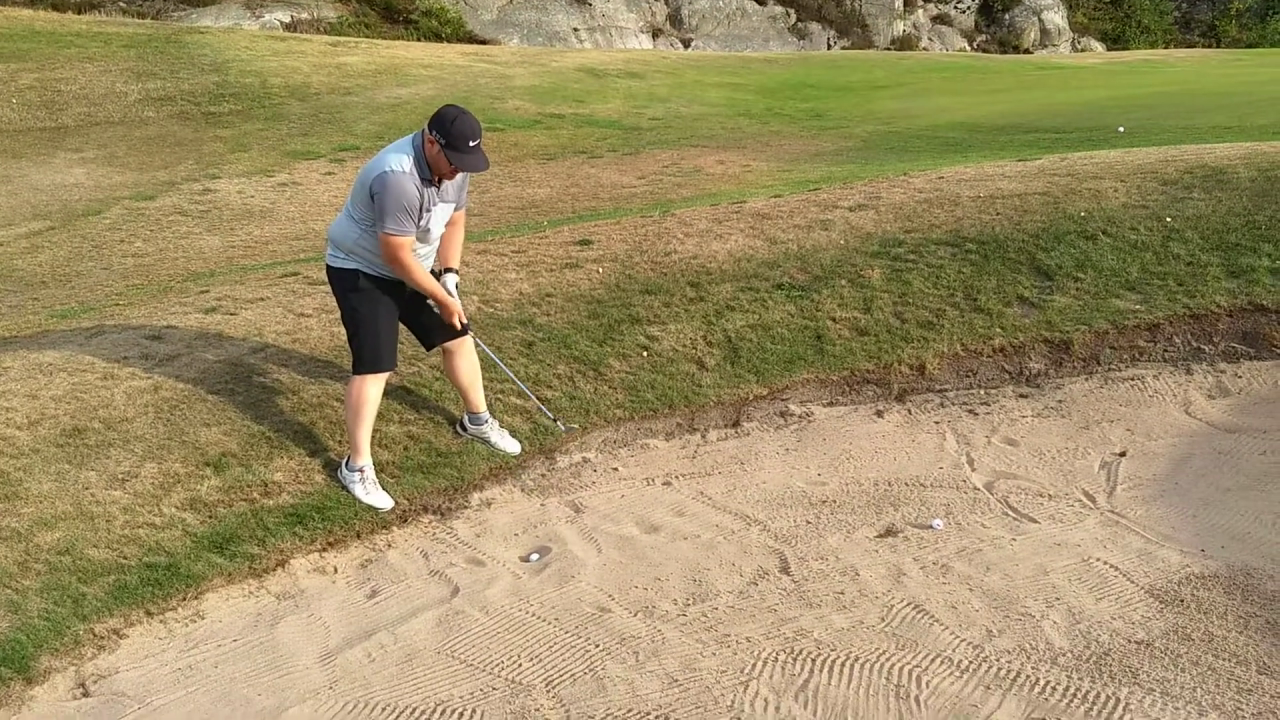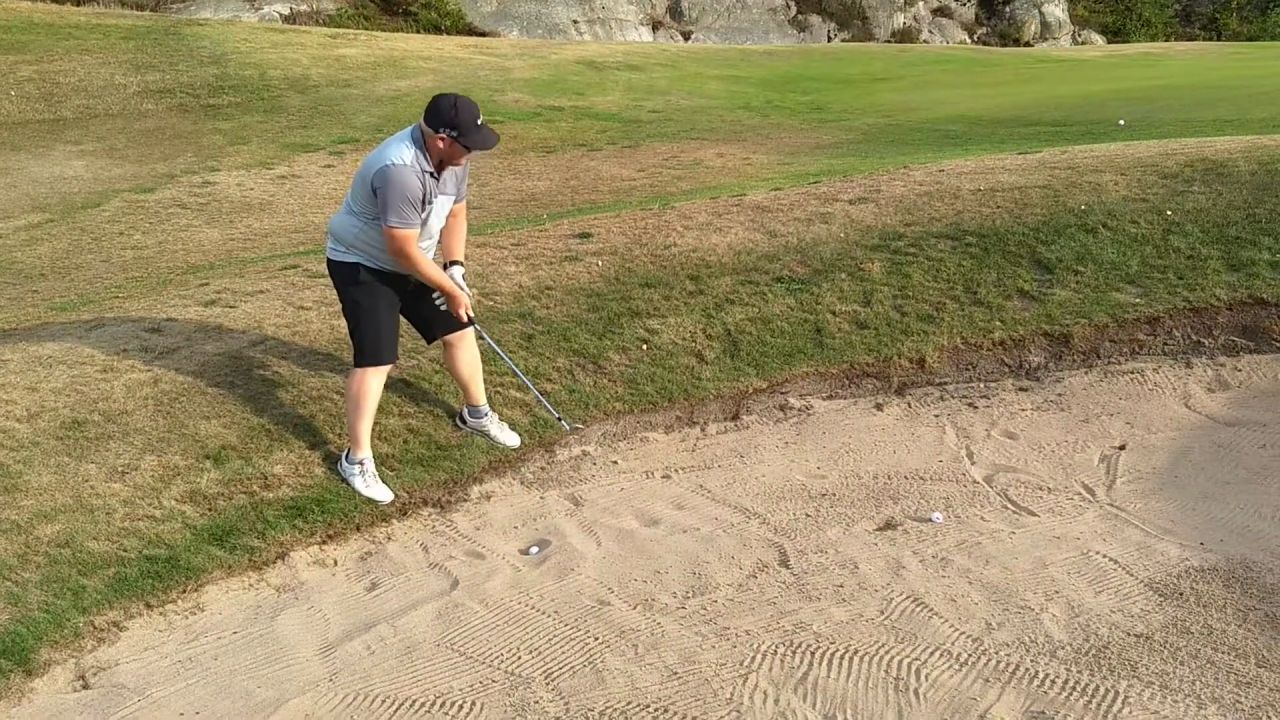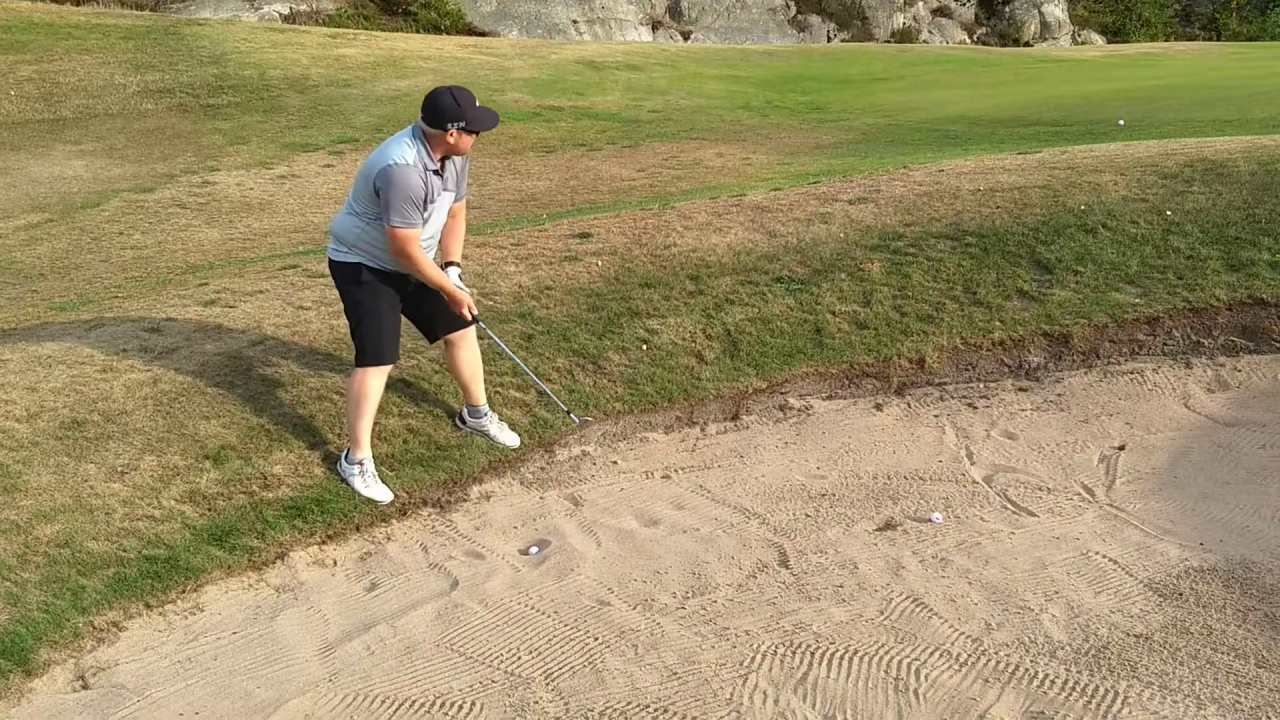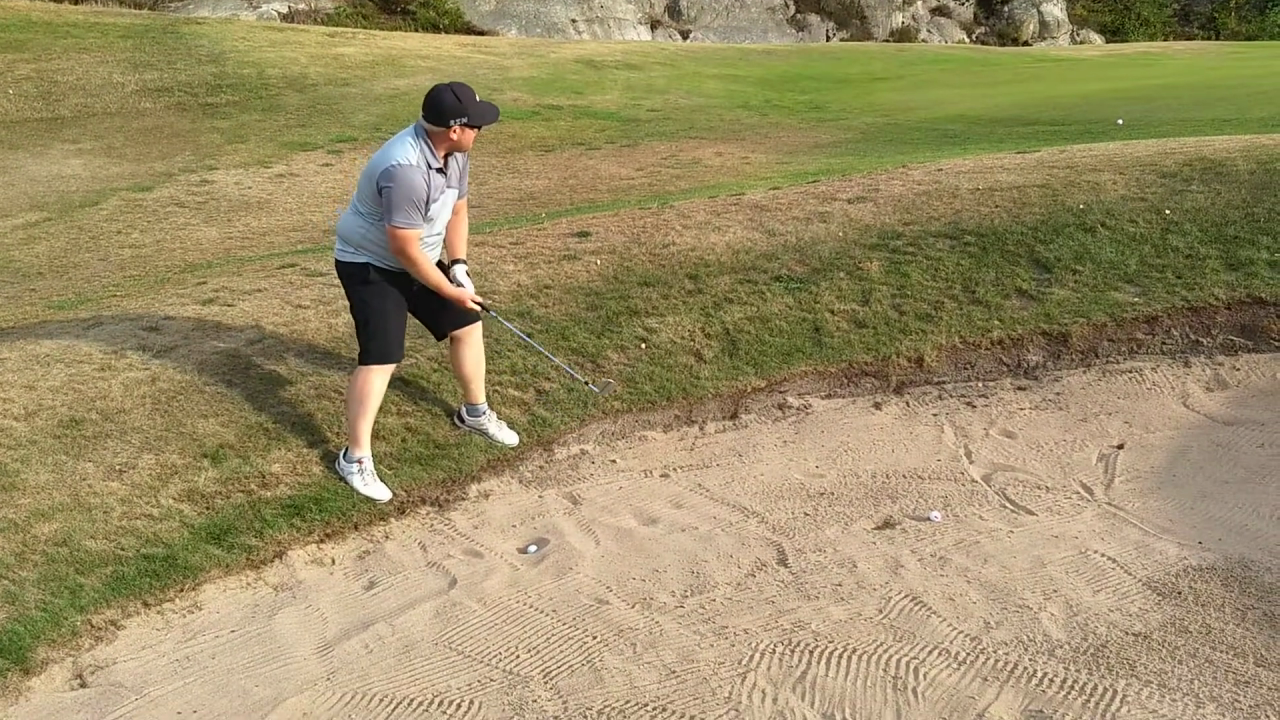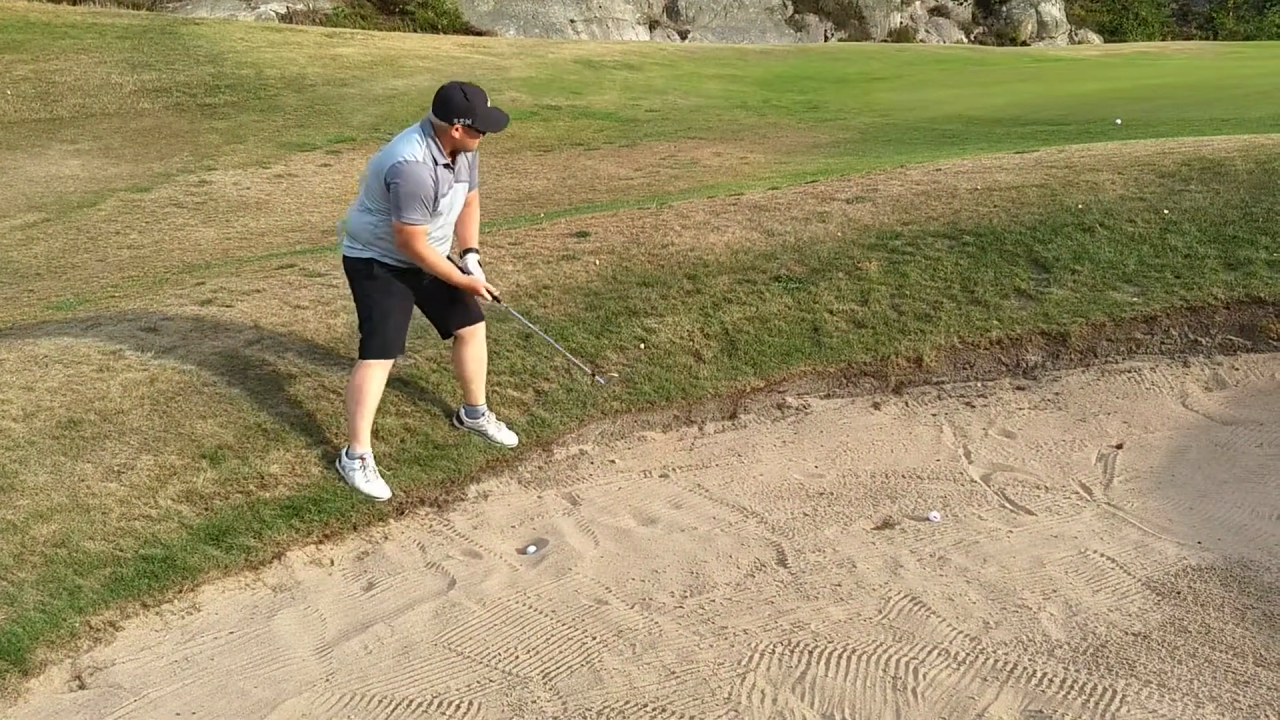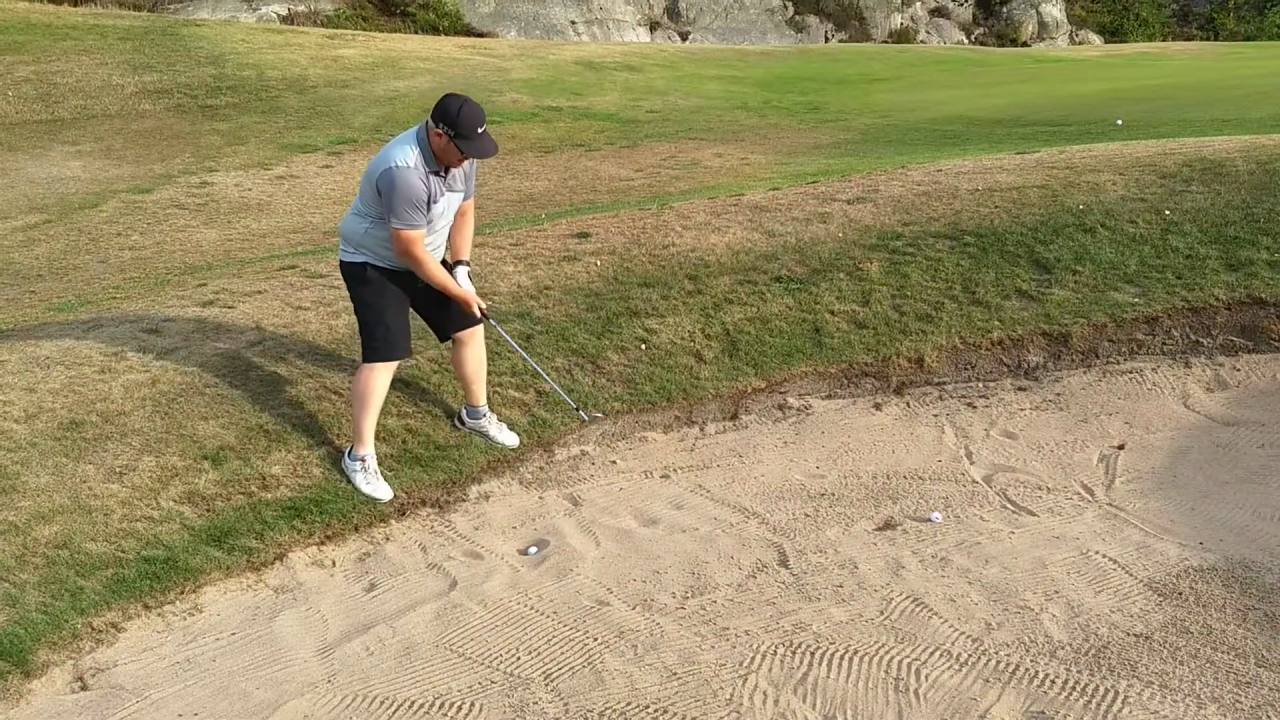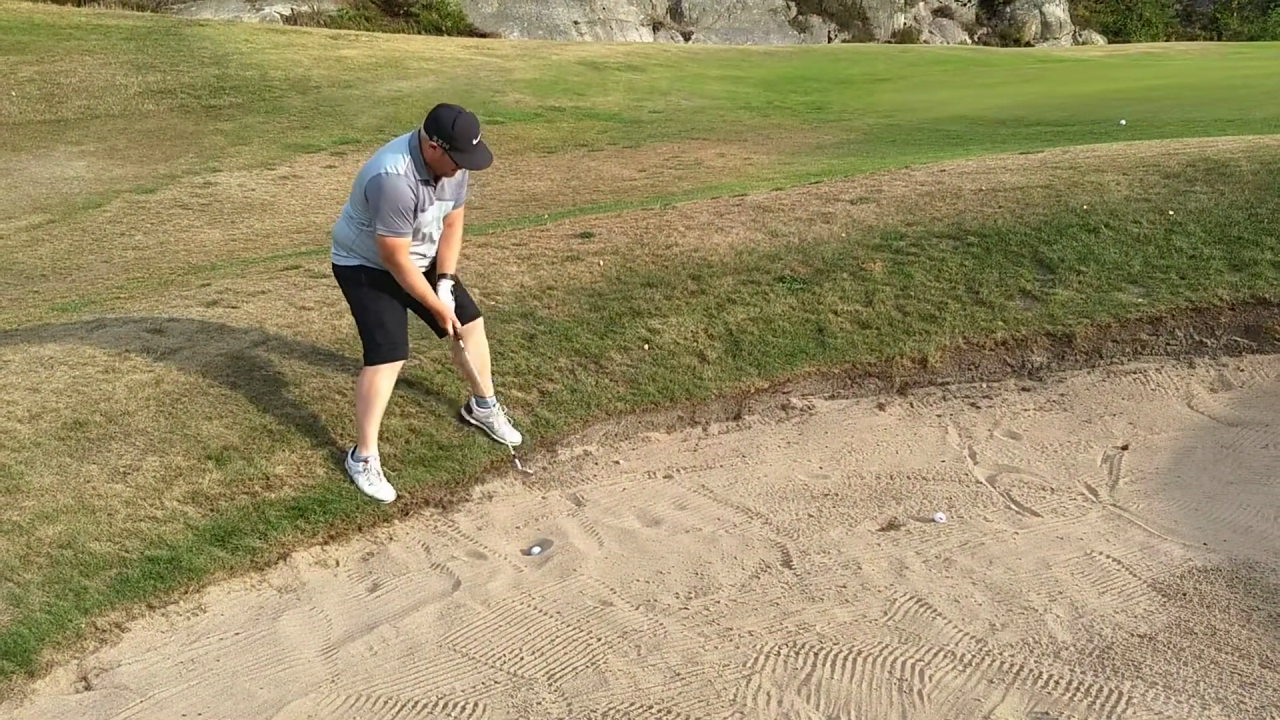
dt=0.2s
person 1, frame 1
left shoulder: (453, 166)
right shoulder: (397, 177)
left elbow: (454, 221)
right elbow: (397, 257)
left wrist: (450, 276)
right wrist: (442, 297)
left hip: (413, 268)
right hip: (362, 271)
left knee: (458, 338)
right knee: (374, 366)
left ankle: (478, 420)
right ankle: (356, 467)
person 1, frame 2
left shoulder: (452, 158)
right shoulder: (400, 170)
left elbow: (455, 213)
right elbow: (403, 250)
left wrist: (455, 269)
right wrist: (449, 289)
left hip: (412, 262)
right hip: (363, 265)
left knee: (459, 331)
right knee: (375, 359)
left ankle: (477, 412)
right ankle: (357, 459)
person 1, frame 3
left shoulder: (452, 155)
right shoulder: (402, 170)
left elbow: (455, 212)
right elbow: (405, 250)
left wrist: (453, 269)
right wrist: (449, 290)
left hip: (414, 262)
right hip: (365, 265)
left knee: (461, 329)
right knee: (376, 360)
left ankle: (477, 413)
right ankle: (356, 459)
person 1, frame 4
left shoulder: (454, 153)
right shoulder: (405, 170)
left elbow: (457, 209)
right elbow: (405, 249)
left wrist: (460, 266)
right wrist: (450, 291)
left hip: (419, 260)
right hip: (371, 265)
left knee: (467, 326)
right knee: (379, 358)
left ankle: (475, 412)
right ankle: (355, 458)
person 1, frame 5
left shoulder: (462, 147)
right shoulder: (413, 166)
left elbow: (469, 201)
right elbow: (411, 245)
left wrist: (471, 256)
right wrist: (462, 280)
left hip: (428, 256)
right hip: (378, 261)
left knee: (471, 326)
right knee: (380, 353)
left ankle: (475, 413)
right ankle: (356, 455)
person 1, frame 6
left shoulder: (459, 155)
right shoulder: (403, 172)
left elbow: (464, 212)
right elbow: (411, 251)
left wrist: (461, 270)
right wrist: (458, 293)
left hip: (428, 260)
right hip: (373, 264)
left knee: (469, 329)
right knee: (385, 355)
left ankle: (476, 413)
right ankle: (360, 456)
person 1, frame 7
left shoulder: (452, 163)
right shoulder: (393, 178)
left elbow: (452, 223)
right elbow: (394, 258)
left wrist: (444, 283)
right wrist: (435, 306)
left hip: (424, 260)
right hip: (367, 265)
left knee: (470, 322)
right knee: (388, 357)
left ankle: (482, 407)
right ankle: (363, 457)
